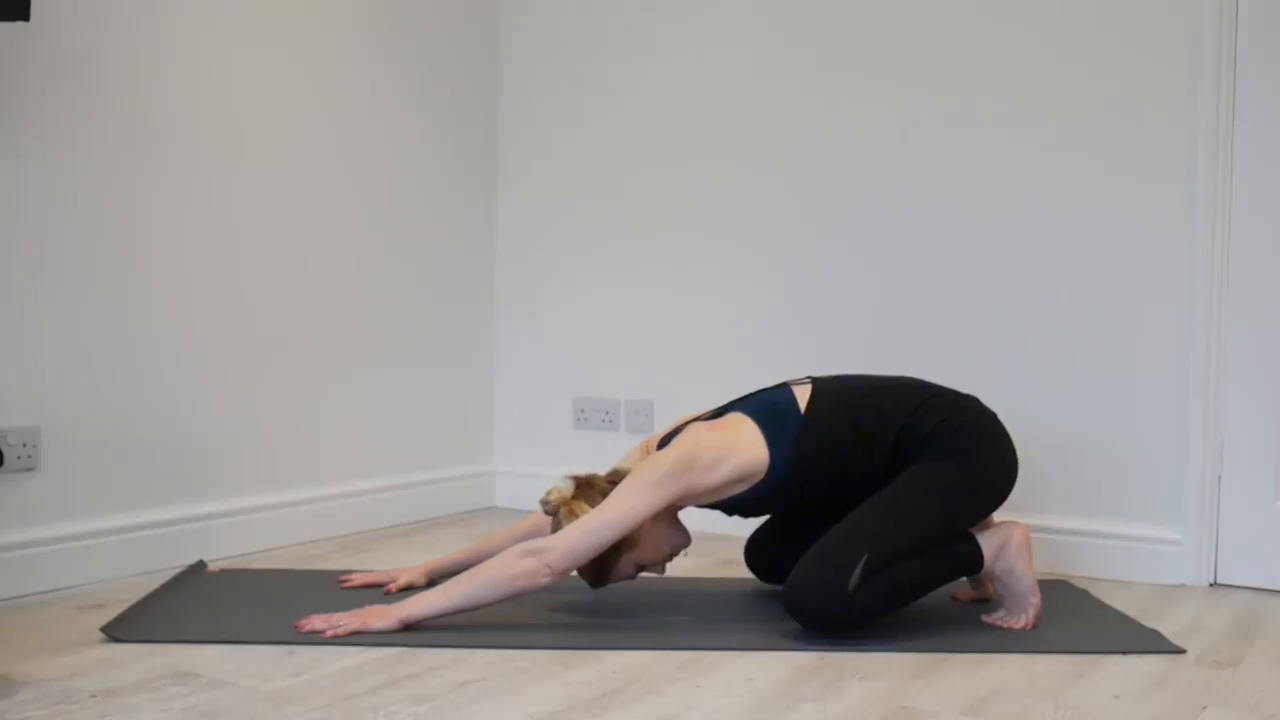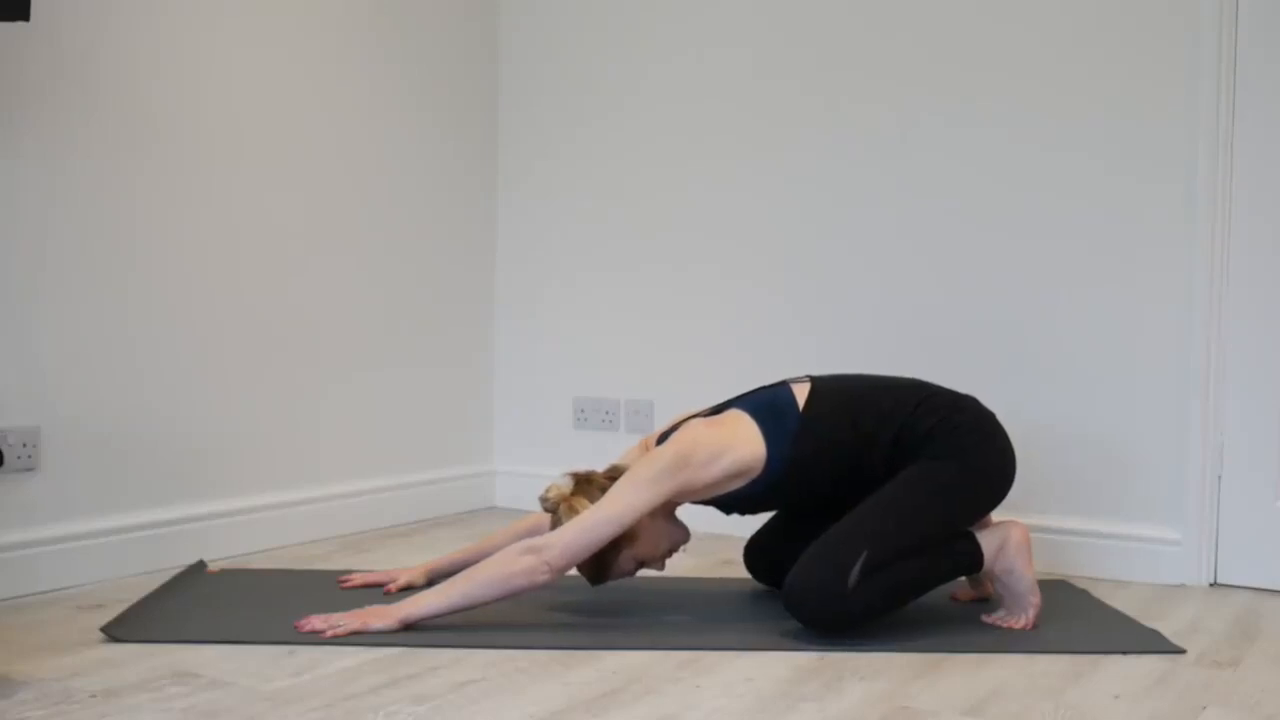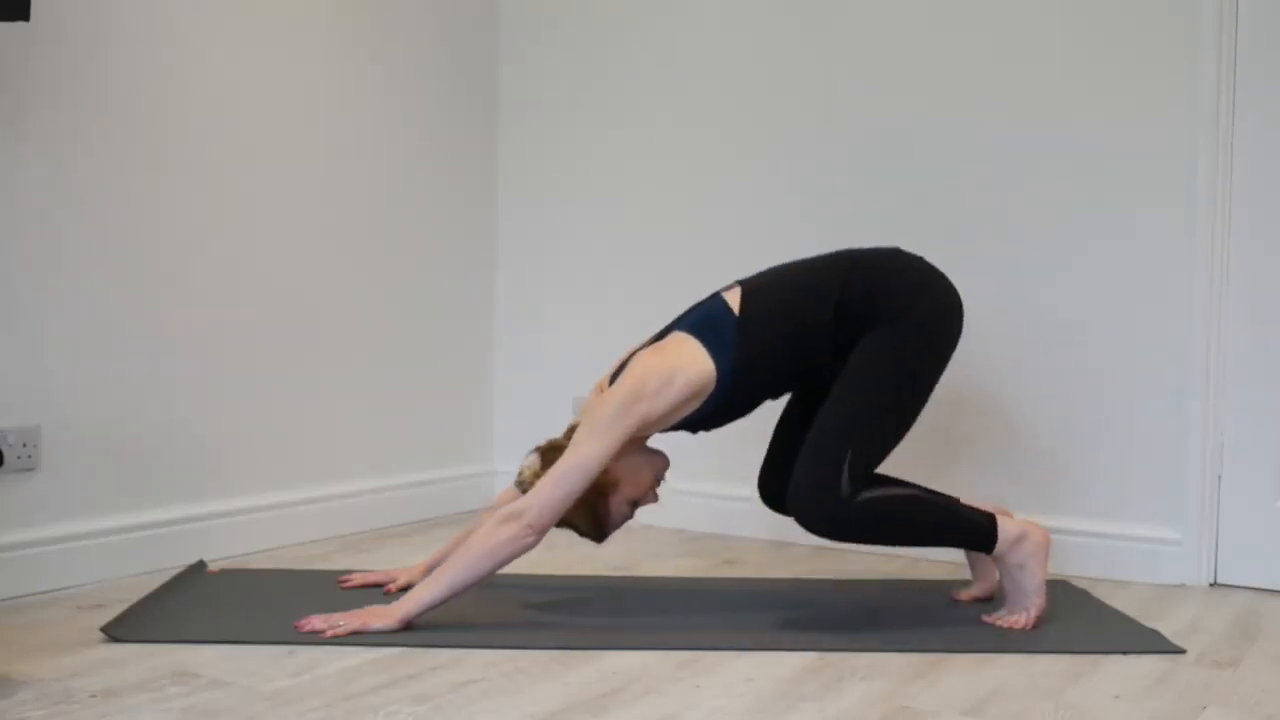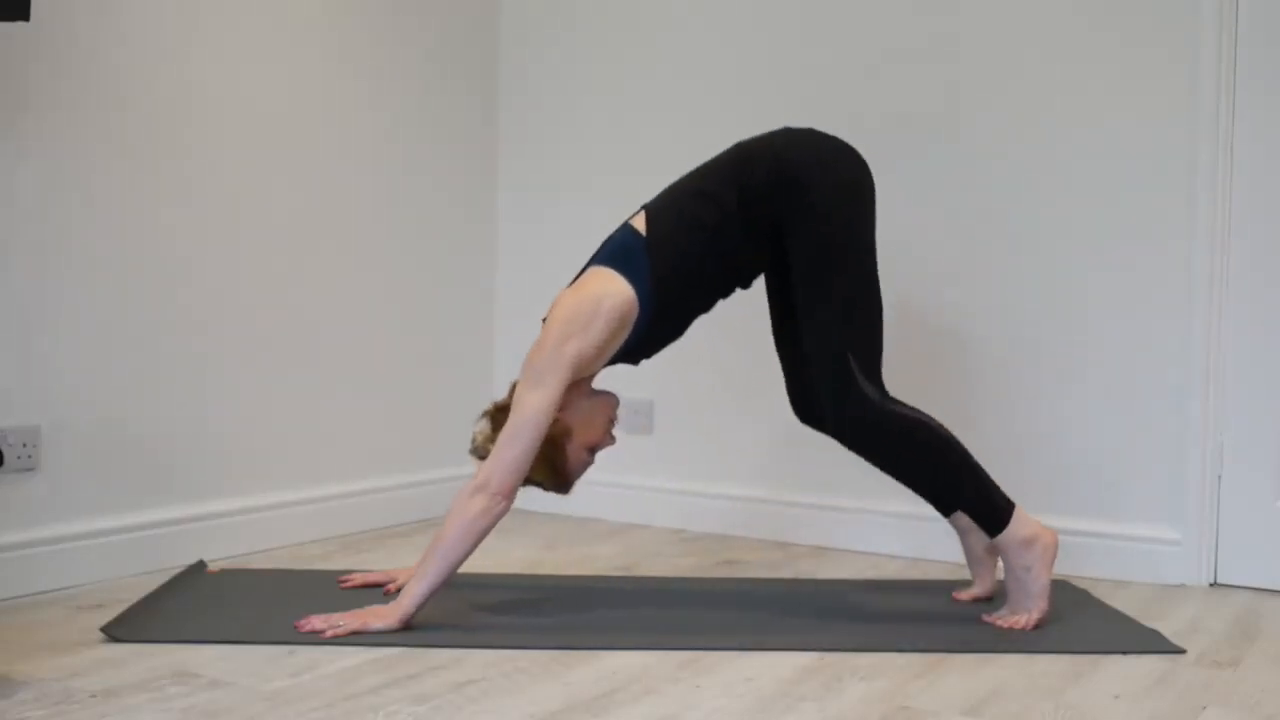
dt=1s
person 1, frame 1
left shoulder: (680, 467)
right shoulder: (657, 456)
left elbow: (540, 561)
right elbow: (546, 524)
left wrist: (401, 614)
right wrist: (428, 569)
left hip: (961, 444)
right hip: (906, 444)
left knee: (819, 599)
right knee: (772, 557)
left ankle: (990, 547)
right ankle: (957, 533)
person 1, frame 2
left shoulder: (680, 464)
right shoulder: (660, 453)
left elbow: (540, 558)
right elbow: (548, 523)
left wrist: (401, 614)
right wrist: (428, 569)
left hip: (958, 445)
right hip: (903, 444)
left knee: (819, 597)
right knee: (770, 561)
left ankle: (991, 547)
right ankle: (955, 533)
person 1, frame 3
left shoulder: (636, 400)
right shoulder: (624, 394)
left elbow: (523, 522)
right elbow: (524, 496)
left wrist: (402, 610)
right wrist: (422, 568)
left hip: (901, 305)
right hip: (861, 316)
left knee: (823, 502)
right knee: (784, 490)
left ankle: (1008, 537)
right ankle: (977, 521)
person 1, frame 4
left shoulder: (564, 350)
right shoulder: (567, 348)
left elbow: (491, 490)
right elbow: (492, 481)
left wrist: (402, 608)
right wrist: (422, 570)
left hip: (804, 182)
right hip: (781, 201)
left knee: (847, 400)
right knee: (816, 403)
left ankle: (1016, 534)
right ankle: (975, 526)
